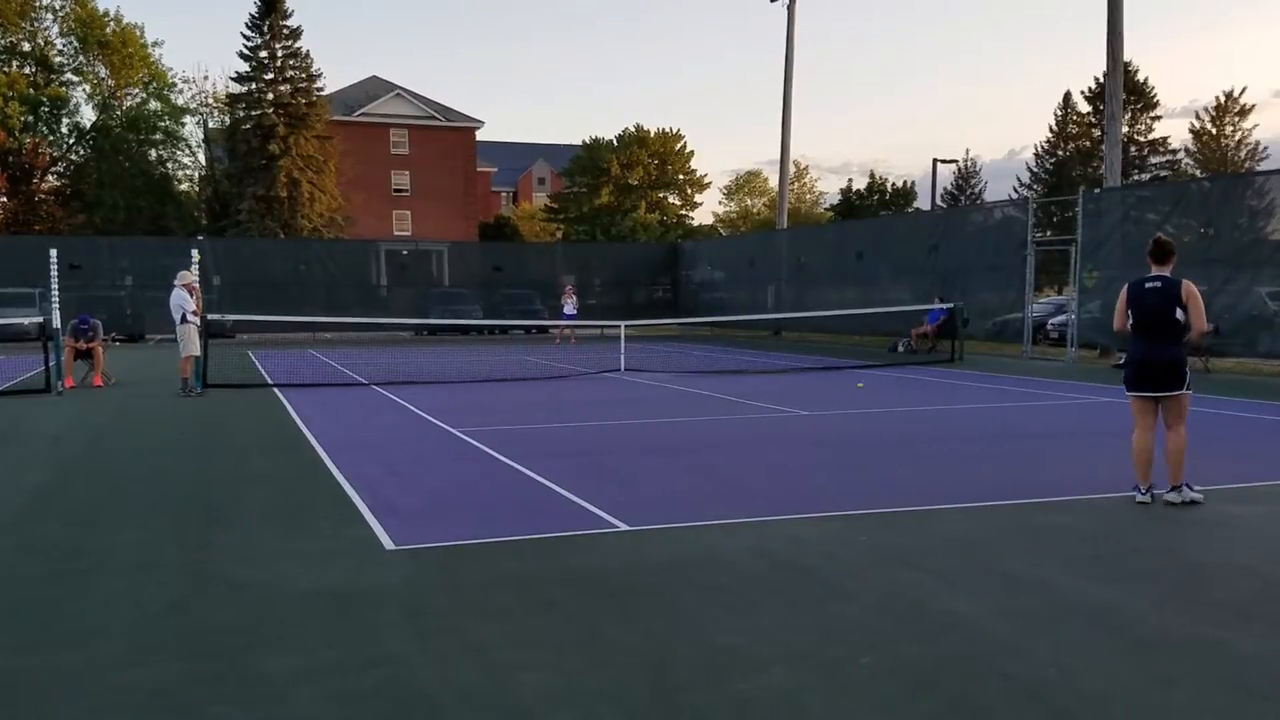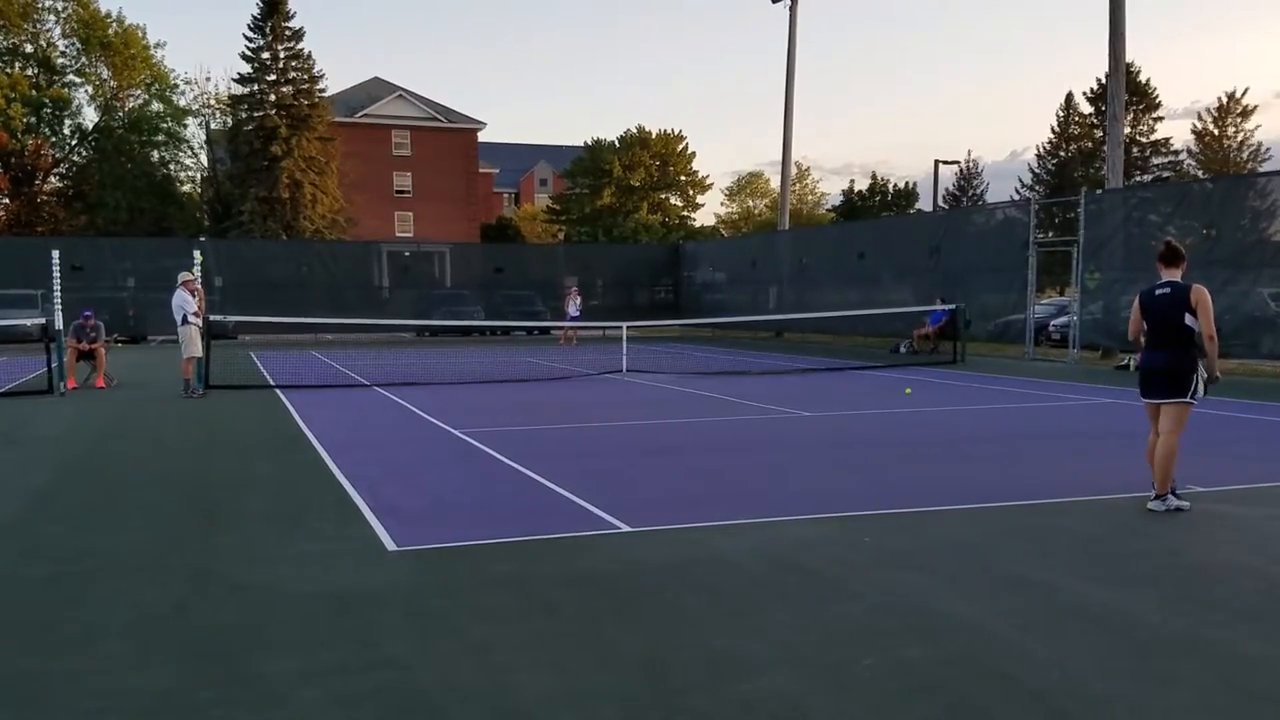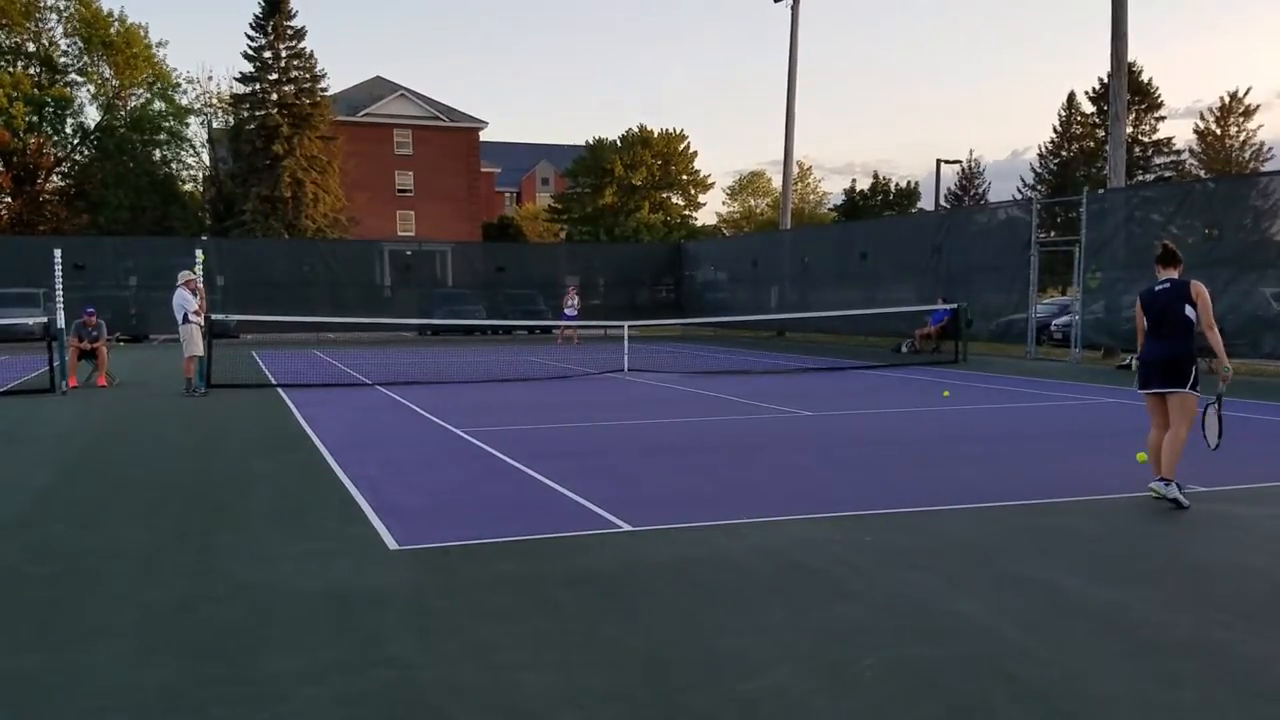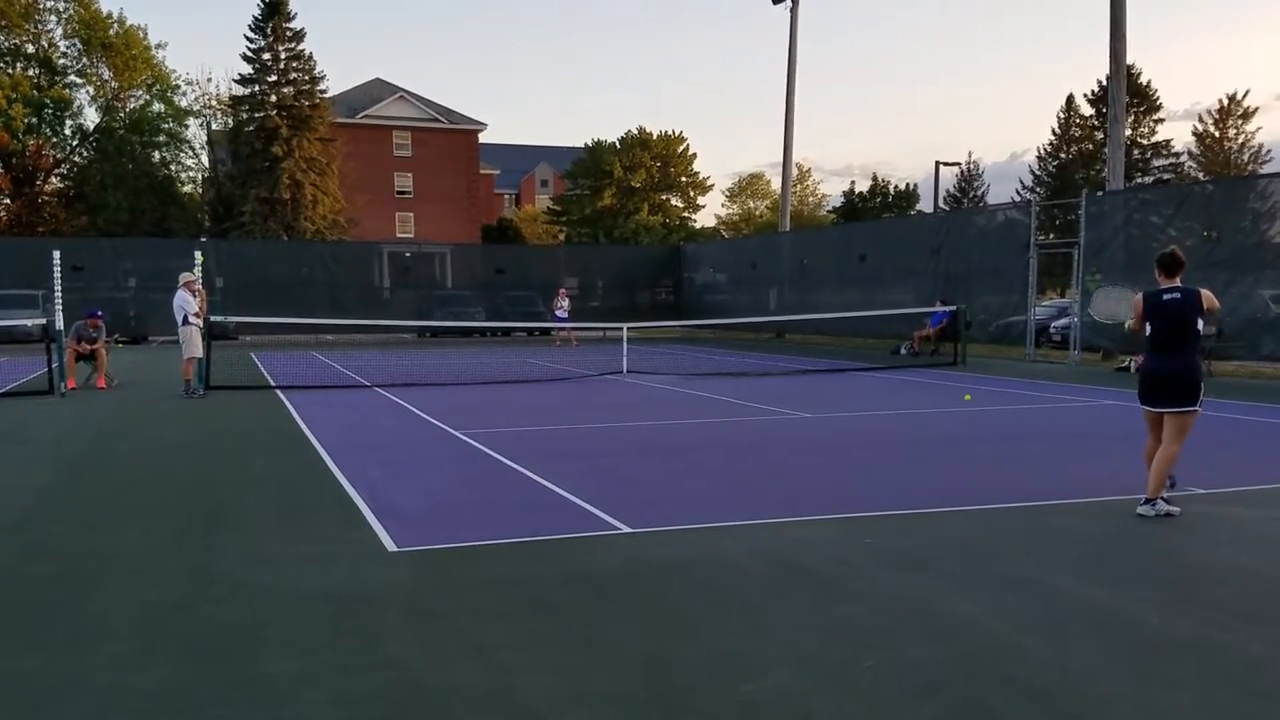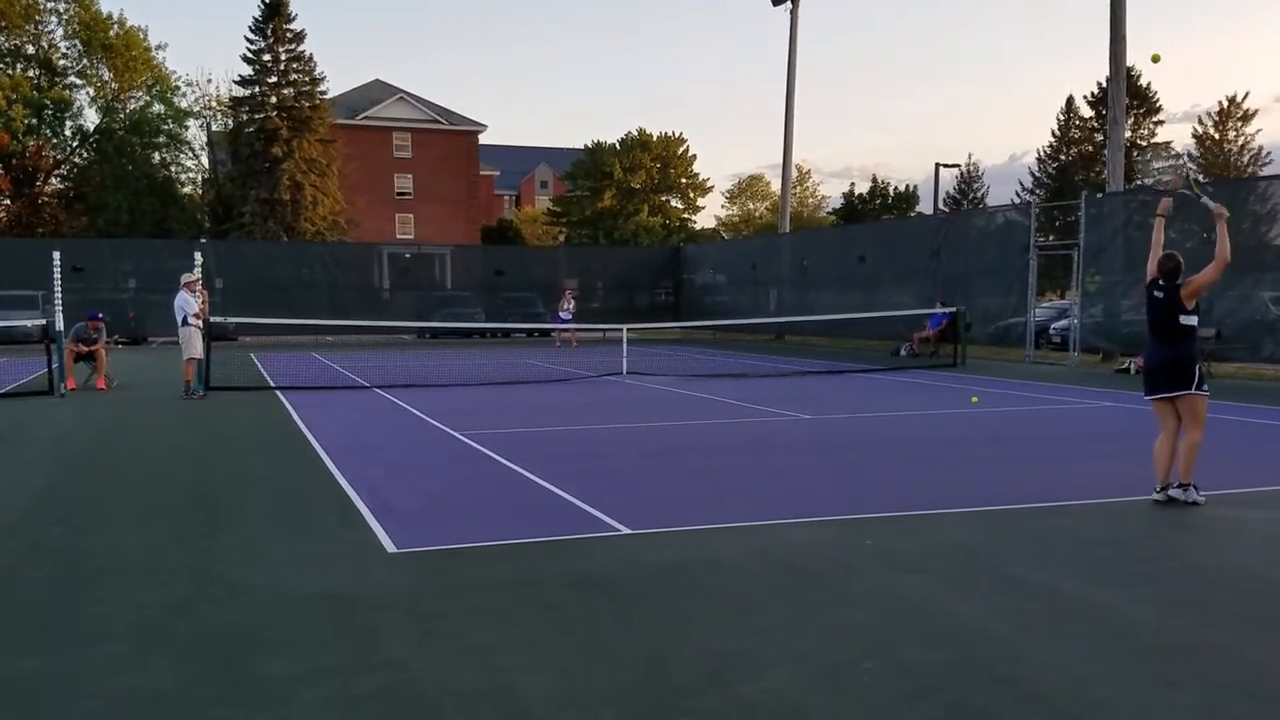
dt=1s
person 1, frame 1
left shoulder: (1130, 289)
right shoulder: (1185, 288)
left elbow: (1118, 326)
right elbow: (1201, 328)
right wrist: (1181, 340)
left hip: (1138, 363)
right hip: (1171, 364)
left knee: (1143, 428)
right knee: (1175, 428)
left ankle: (1143, 488)
right ankle: (1177, 487)
person 1, frame 2
left shoulder: (1143, 297)
right shoulder: (1196, 292)
left elbow: (1134, 336)
right elbow: (1209, 335)
right wrist: (1212, 368)
left hip: (1150, 367)
right hip: (1180, 370)
left knee: (1156, 431)
right knee: (1170, 434)
left ankle: (1161, 484)
right ankle: (1161, 495)
person 1, frame 3
left shoulder: (1143, 297)
right shoulder: (1194, 288)
right elbow: (1209, 327)
right wrist: (1223, 361)
left hip: (1150, 361)
right hip: (1180, 362)
left knee: (1158, 426)
right knee: (1179, 426)
left ankle: (1160, 480)
right ankle: (1166, 480)
person 1, frame 4
left shoulder: (1143, 300)
right shoulder: (1200, 296)
right elbow: (1216, 308)
left wrist: (1129, 324)
left hip: (1152, 374)
right hip: (1185, 376)
left knee: (1154, 438)
right knee: (1172, 443)
left ankle: (1157, 482)
right ankle: (1151, 500)
person 1, frame 5
left shoulder: (1152, 286)
right shoulder: (1186, 291)
left elbow: (1155, 249)
right elbow: (1222, 261)
left wrist: (1160, 216)
right wrist: (1221, 222)
left hip: (1154, 365)
right hip: (1183, 367)
left knee: (1168, 429)
right knee: (1193, 428)
left ankle: (1161, 487)
right ankle: (1184, 486)
